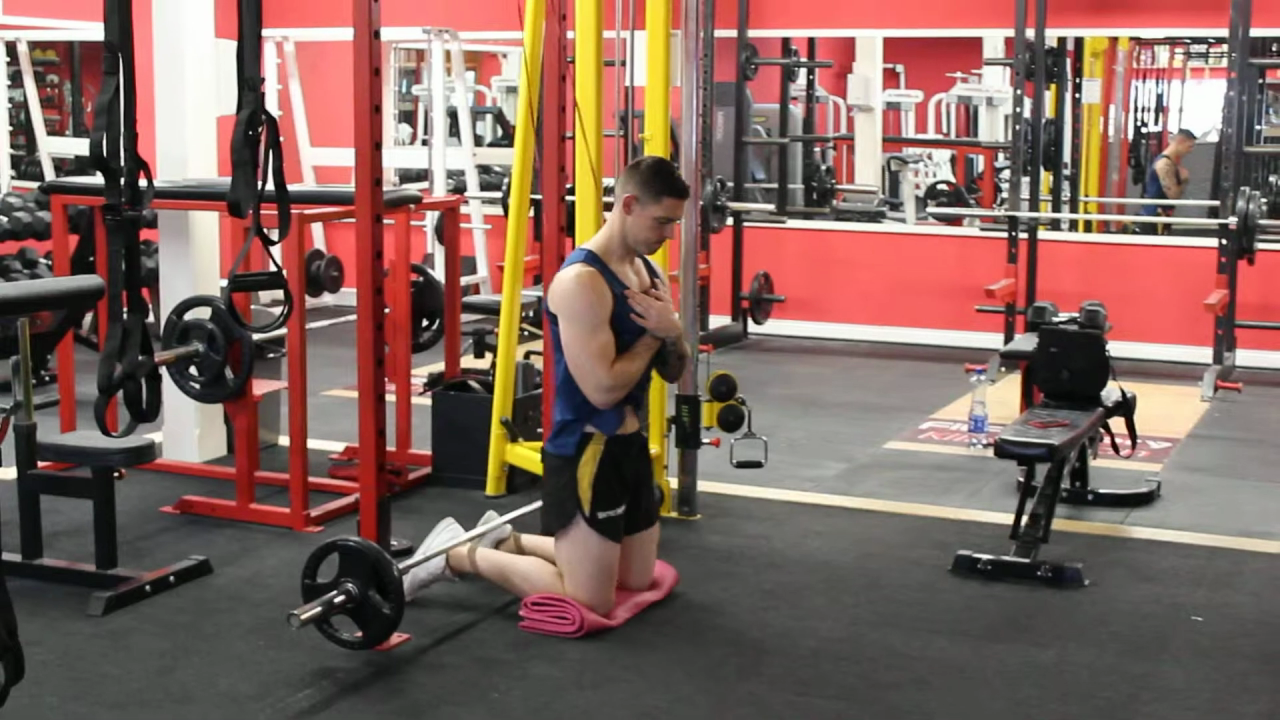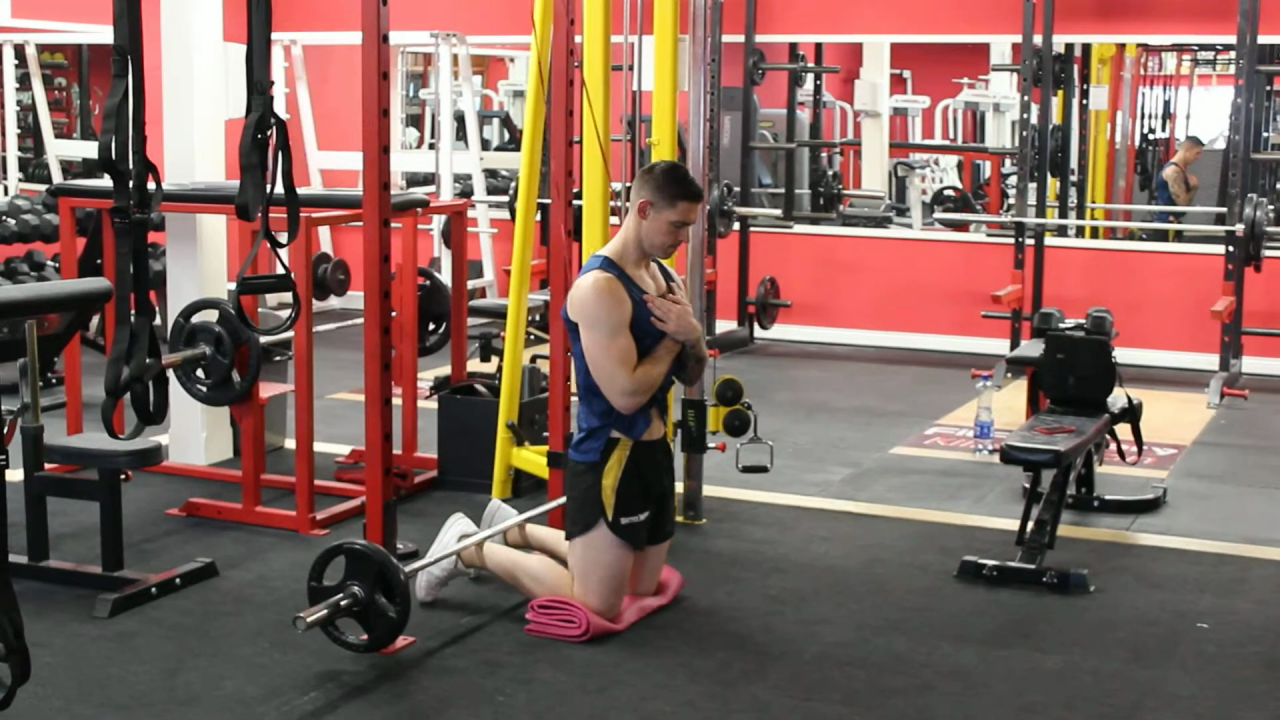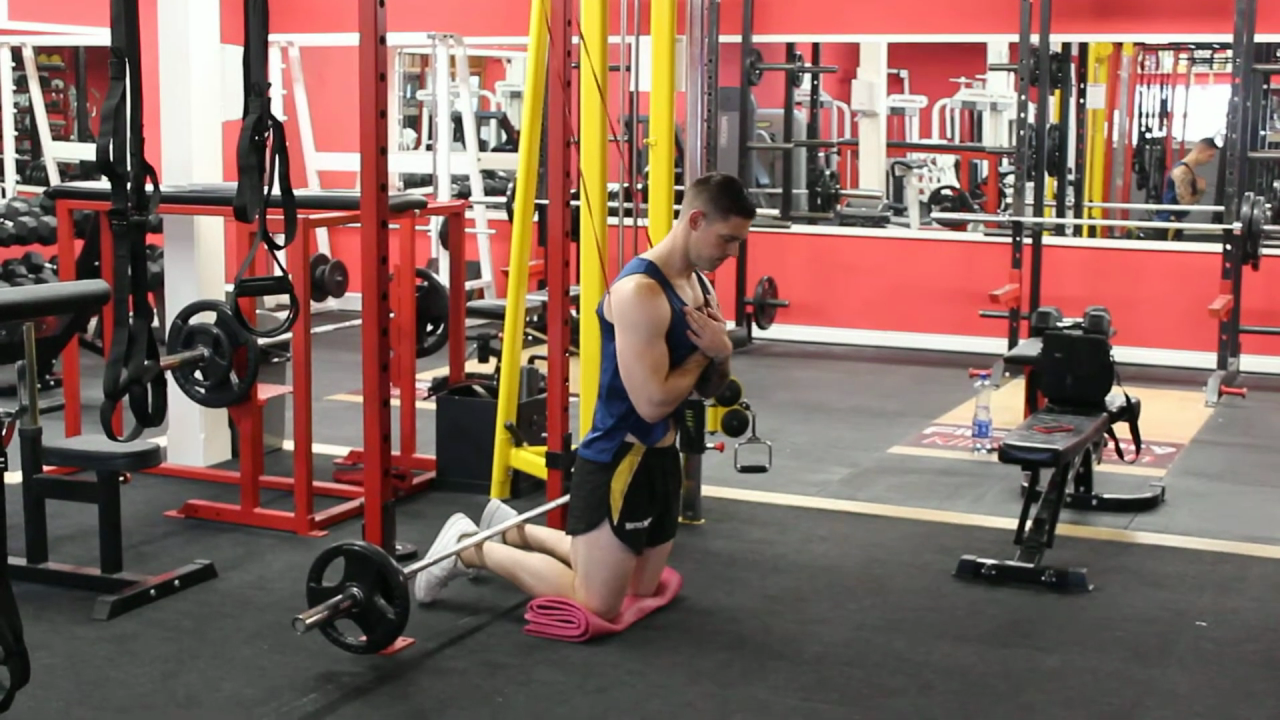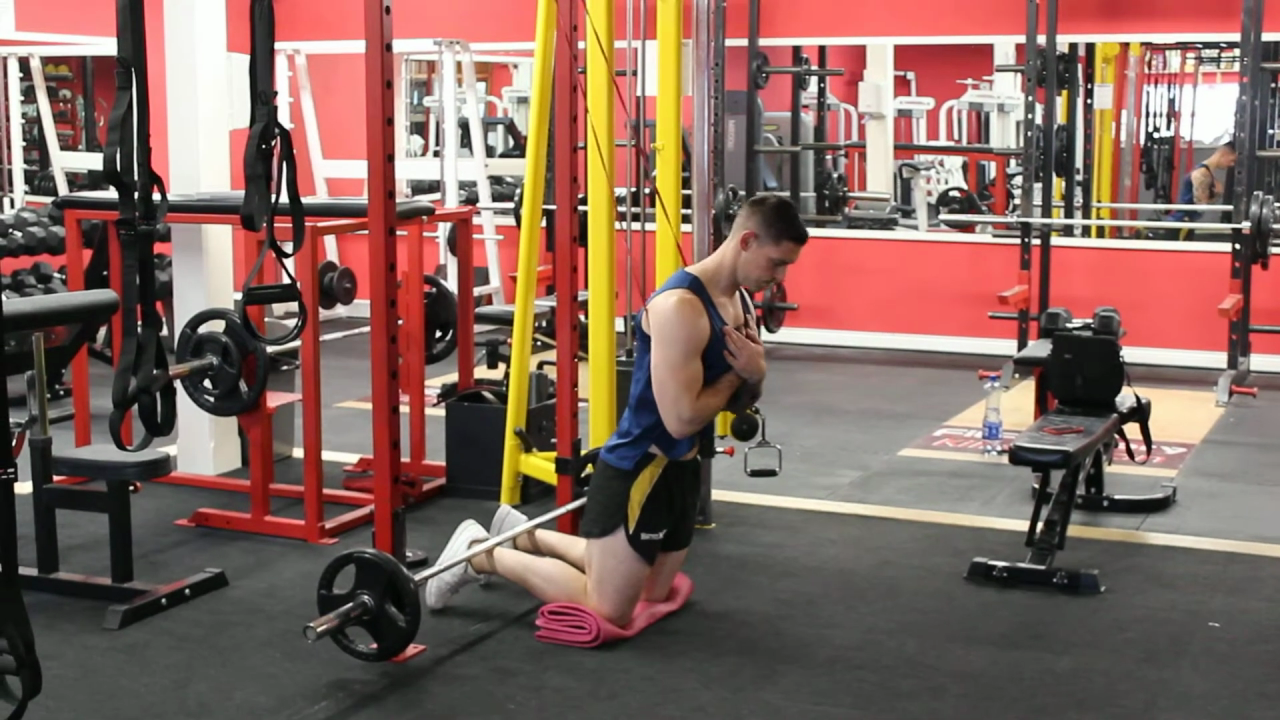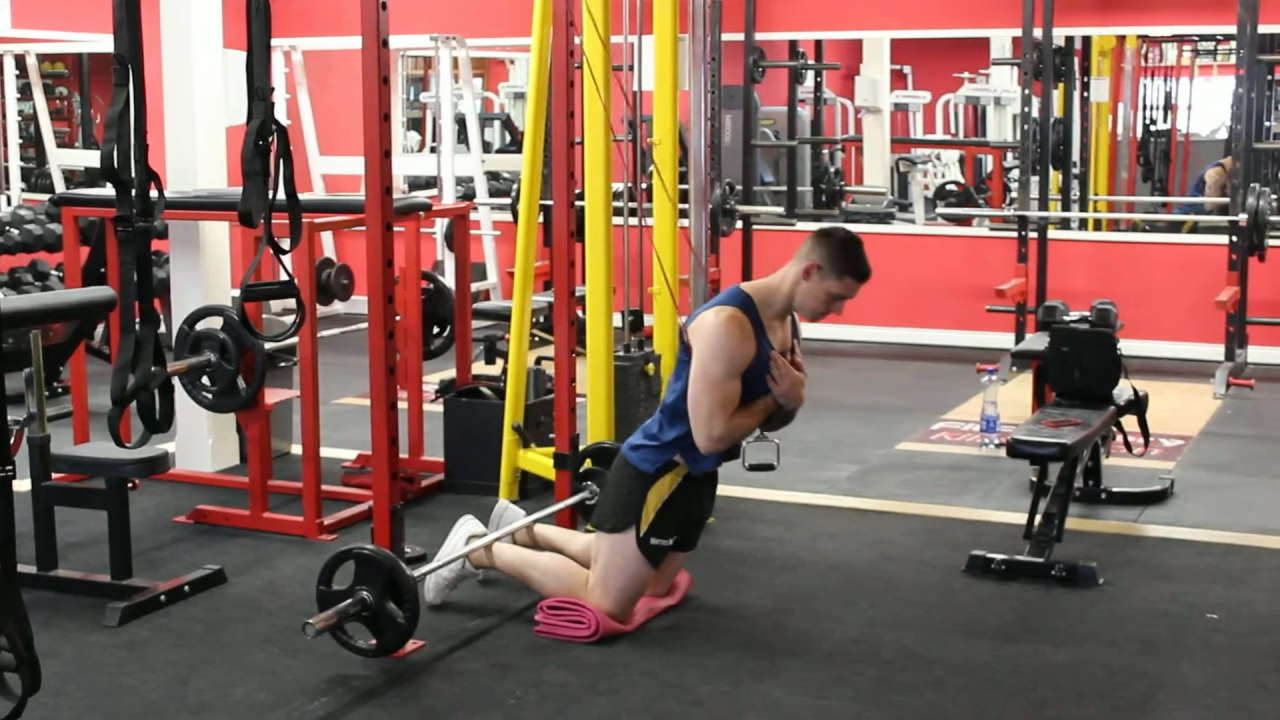
dt=1s
person 1, frame 1
left shoulder: (649, 272)
right shoulder: (581, 282)
left elbow: (673, 371)
right elbow: (603, 389)
left wrist: (673, 331)
right wrist: (653, 333)
left hip: (630, 442)
right hip: (587, 452)
left knee: (636, 582)
right knee: (590, 604)
left ankle: (508, 541)
right ankle: (456, 553)
person 1, frame 2
left shoulder: (664, 277)
right shoulder: (600, 287)
left elbow: (690, 374)
right elbow: (625, 394)
left wrist: (693, 335)
right wrist: (673, 337)
left hip: (653, 449)
right hip: (610, 458)
left knee: (641, 588)
right knee: (596, 607)
left ankle: (512, 529)
right ankle: (469, 548)
person 1, frame 3
left shoulder: (698, 284)
right shoulder: (639, 292)
left elbow: (708, 388)
right elbow: (652, 402)
left wrist: (722, 352)
right wrist: (704, 350)
left hip: (660, 457)
right hip: (619, 462)
left knee: (642, 587)
right knee: (597, 606)
left ankle: (512, 529)
right ankle: (469, 547)
person 1, frame 4
left shoulder: (739, 301)
right shoulder: (680, 306)
left elbow: (740, 400)
right elbow: (681, 418)
left wrist: (754, 373)
right wrist: (737, 372)
left hip: (679, 467)
right hip: (640, 470)
left knee: (653, 592)
right knee: (608, 611)
left ankle: (523, 534)
right ankle: (480, 554)
person 1, frame 5
left shoulder: (785, 320)
right shoulder: (729, 325)
left elbow: (768, 417)
right elbow: (711, 435)
left wrist: (791, 399)
right wrist: (773, 397)
left hip: (693, 475)
right hip: (656, 473)
left knee: (651, 588)
right knee: (606, 606)
left ankle: (522, 530)
right ankle: (479, 549)
